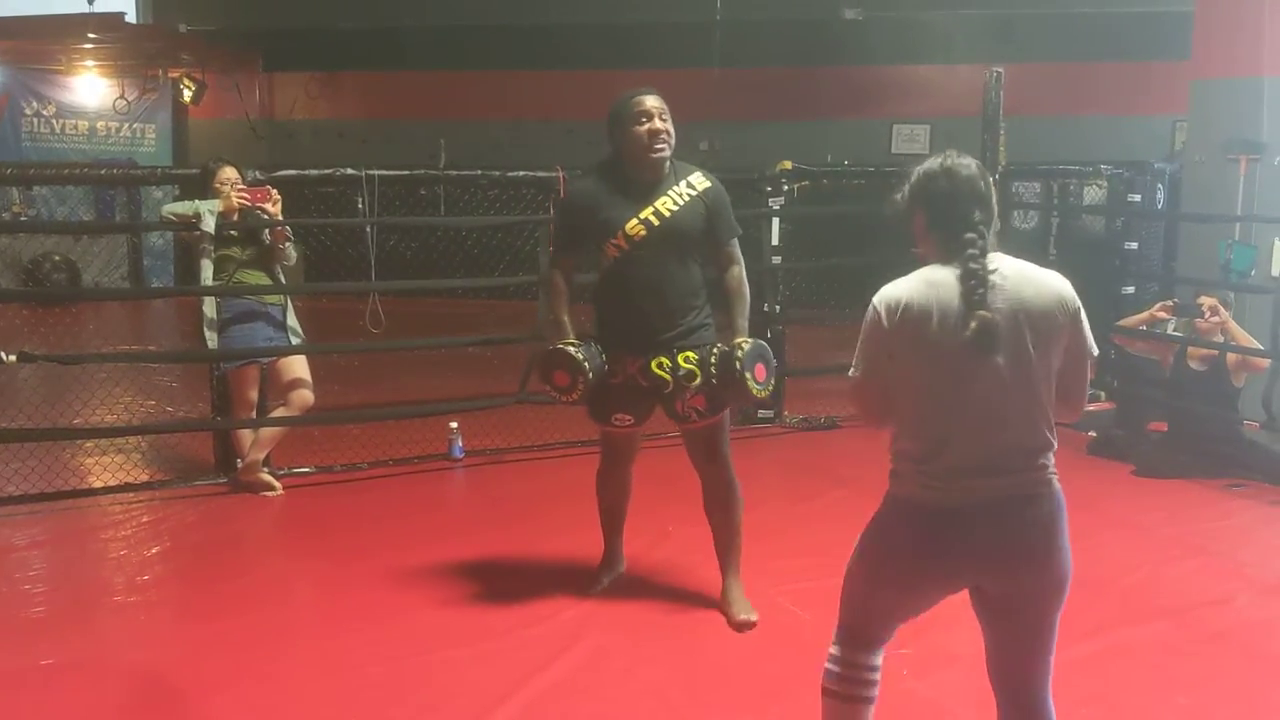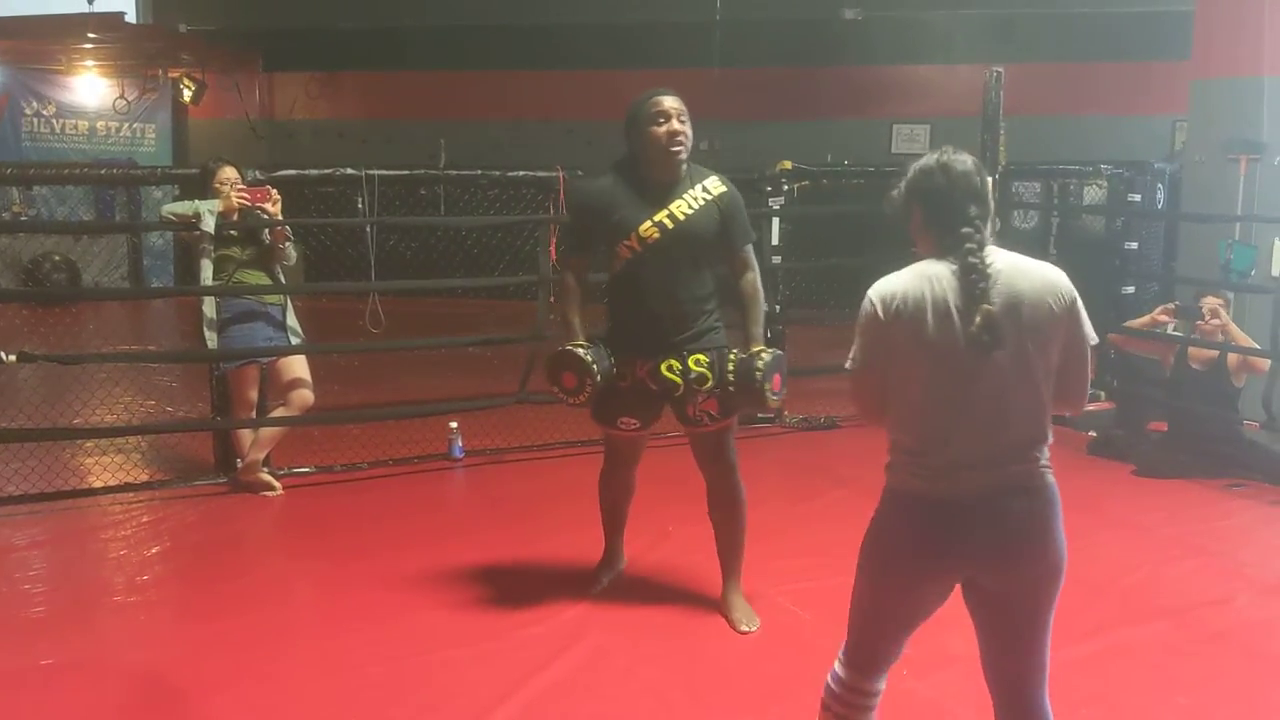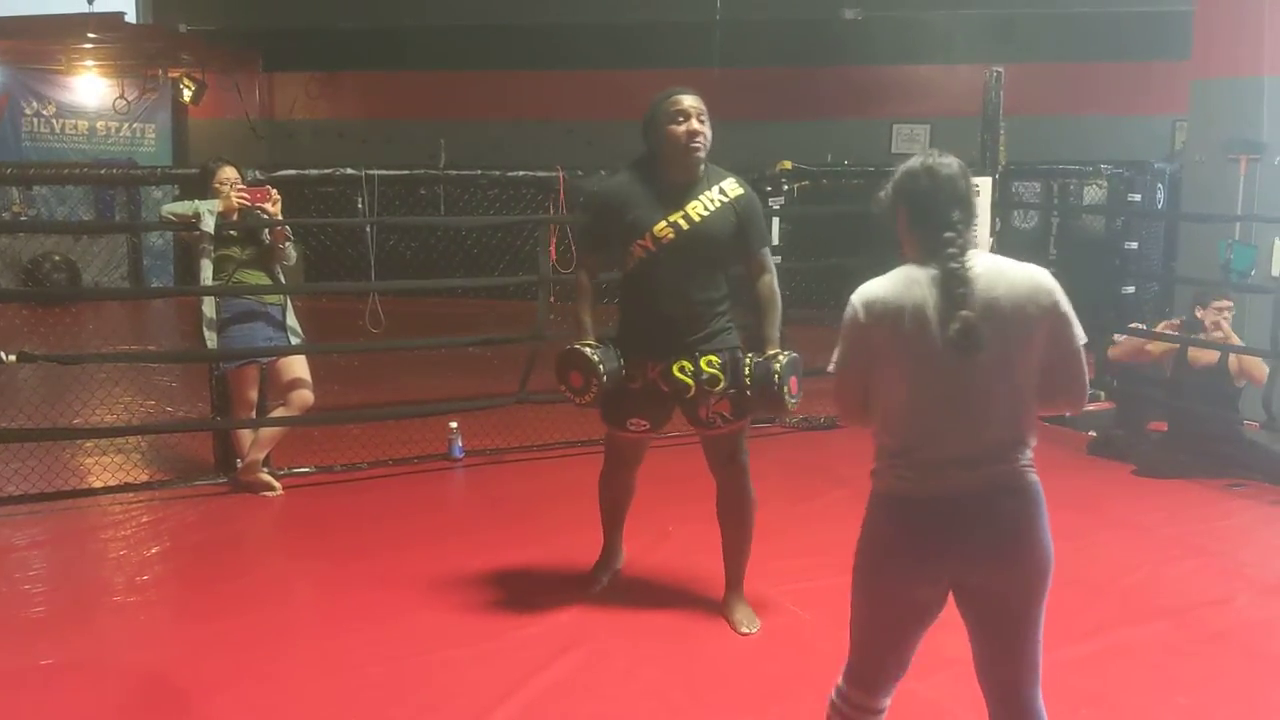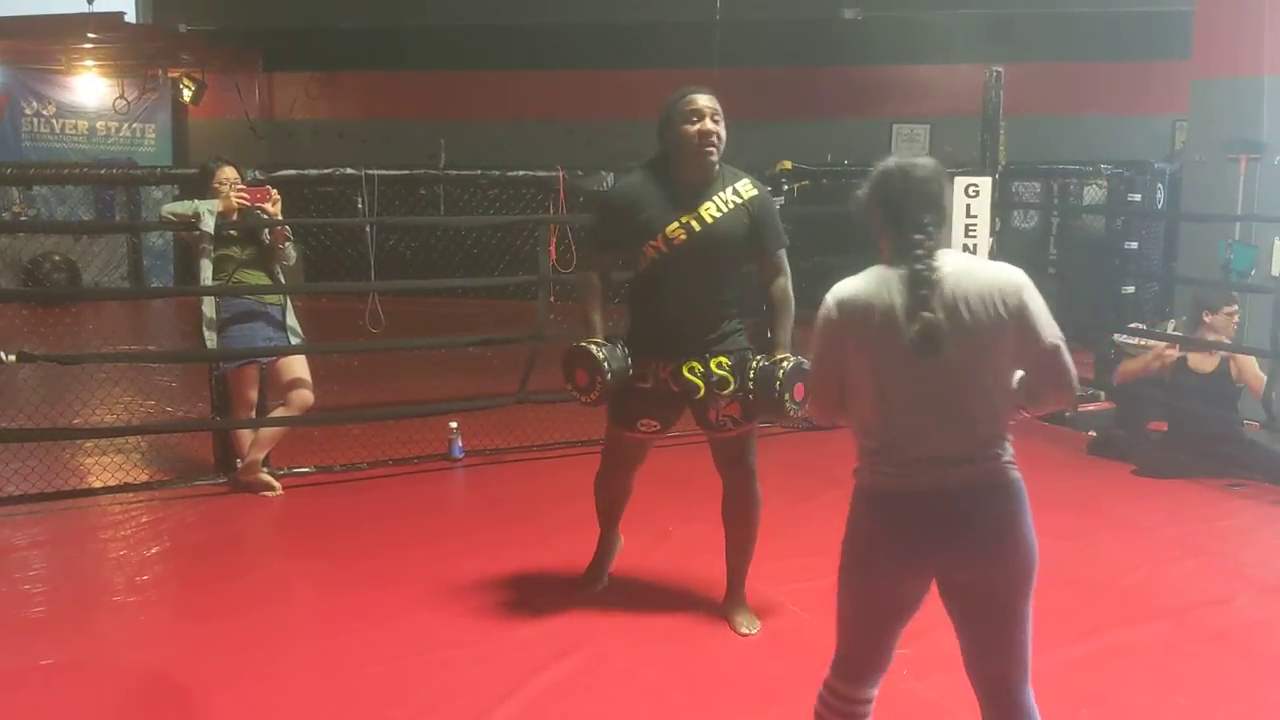
dt=0.1s
person 1, frame 1
left shoulder: (895, 302)
right shoulder: (1055, 292)
left elbow: (874, 411)
right elbow: (1070, 404)
left hip: (924, 521)
right hip: (1029, 520)
left knee: (857, 639)
person 1, frame 2
left shoulder: (891, 295)
right shoulder: (1052, 285)
left elbow: (871, 406)
right elbow: (1072, 397)
left hip: (920, 516)
right hip: (1024, 514)
left knee: (864, 660)
person 1, frame 3
left shoulder: (874, 301)
right shoulder: (1033, 286)
left elbow: (853, 409)
right elbow: (1069, 392)
left hip: (906, 518)
right hip: (1007, 514)
person 1, frame 4
left shoulder: (847, 300)
right shoulder: (1006, 285)
left elbow: (825, 407)
right elbow: (1061, 387)
left hip: (889, 514)
right hip: (990, 511)
left knee: (854, 669)
person 2, frame 1
left shoulder: (703, 188)
right shoulder: (586, 195)
left elbow: (731, 264)
right elbow: (561, 269)
left wrist: (739, 335)
right wrist: (565, 337)
left hip: (691, 346)
right hip: (621, 351)
left knee: (715, 462)
right knee: (617, 458)
left ankle: (731, 582)
right ankle: (613, 555)
person 2, frame 2
left shoulder: (718, 192)
right shoulder: (600, 195)
left elbow: (745, 269)
right elbow: (573, 269)
left wrist: (756, 342)
right wrist: (576, 339)
left hip: (701, 349)
right hip: (630, 353)
left knee: (722, 467)
right knee: (620, 460)
left ankle: (732, 587)
right ankle: (613, 554)
person 2, frame 3
left shoulder: (736, 195)
right shoulder: (617, 194)
left elbow: (762, 273)
right elbow: (588, 269)
left wrist: (772, 347)
right wrist: (587, 340)
left hip: (714, 353)
right hip: (640, 354)
left knee: (733, 469)
right knee: (621, 462)
left ankle: (734, 590)
right ankle: (611, 549)
person 2, frame 4
left shoulder: (750, 195)
right shoulder: (630, 194)
left elbow: (777, 275)
right elbow: (599, 269)
left wrist: (783, 350)
right wrist: (596, 339)
left hip: (724, 354)
right hip: (650, 355)
left knee: (740, 472)
right knee: (618, 463)
left ankle: (736, 593)
right ankle: (606, 546)
person 3, frame 1
right shoulder: (206, 226)
left elbow: (287, 258)
right elbow: (167, 212)
left wrist: (277, 220)
right wrist: (218, 207)
left hip: (277, 315)
right hip: (238, 316)
left knee: (302, 397)
right knee: (246, 403)
left ankle: (250, 465)
right ankle: (251, 469)
person 3, frame 2
right shoulder: (206, 226)
left elbow: (287, 258)
right elbow: (167, 212)
left wrist: (276, 219)
right wrist: (218, 208)
left hip: (277, 314)
right hip: (238, 316)
left knee: (302, 396)
right knee: (246, 403)
left ankle: (250, 465)
right ankle: (251, 469)
person 3, frame 3
right shoulder: (206, 226)
left elbow: (287, 258)
right elbow: (167, 211)
left wrist: (276, 219)
right wrist: (219, 207)
left hip: (277, 315)
right hip: (238, 316)
left knee: (302, 396)
right knee: (246, 403)
left ankle: (251, 464)
right ankle: (251, 468)
person 3, frame 4
right shoulder: (206, 226)
left elbow: (287, 258)
right elbow: (167, 211)
left wrist: (276, 220)
right wrist: (218, 207)
left hip: (277, 315)
right hip: (238, 315)
left knee: (301, 396)
right knee: (245, 403)
left ankle: (251, 464)
right ankle: (250, 468)
person 4, frame 1
left shoulder: (1234, 354)
right shoulder: (1172, 349)
left elbow: (1263, 363)
right elbow: (1117, 333)
left wrist: (1228, 322)
right wrist: (1151, 316)
left hip: (1227, 444)
right hip: (1179, 442)
left knee: (1271, 465)
right knee: (1144, 458)
person 4, frame 2
left shoulder: (1234, 355)
right shoulder: (1173, 349)
left elbow: (1264, 366)
right elbow: (1115, 338)
left wrist: (1228, 325)
right wrist: (1152, 319)
left hip: (1227, 443)
right hip: (1179, 442)
left knee: (1272, 465)
right knee: (1145, 458)
person 4, frame 3
left shoulder: (1235, 356)
right shoulder: (1173, 349)
left elbow: (1265, 380)
right elbow: (1114, 354)
left wrist: (1230, 337)
right wrist: (1154, 336)
left hip: (1228, 444)
right hip: (1181, 442)
right knee: (1145, 458)
person 4, frame 4
left shoulder: (1238, 357)
right shoulder: (1173, 352)
right elbow: (1120, 377)
left wrist: (1234, 356)
right wrist: (1155, 356)
left hip: (1229, 444)
right hip: (1181, 442)
right knee: (1147, 459)
